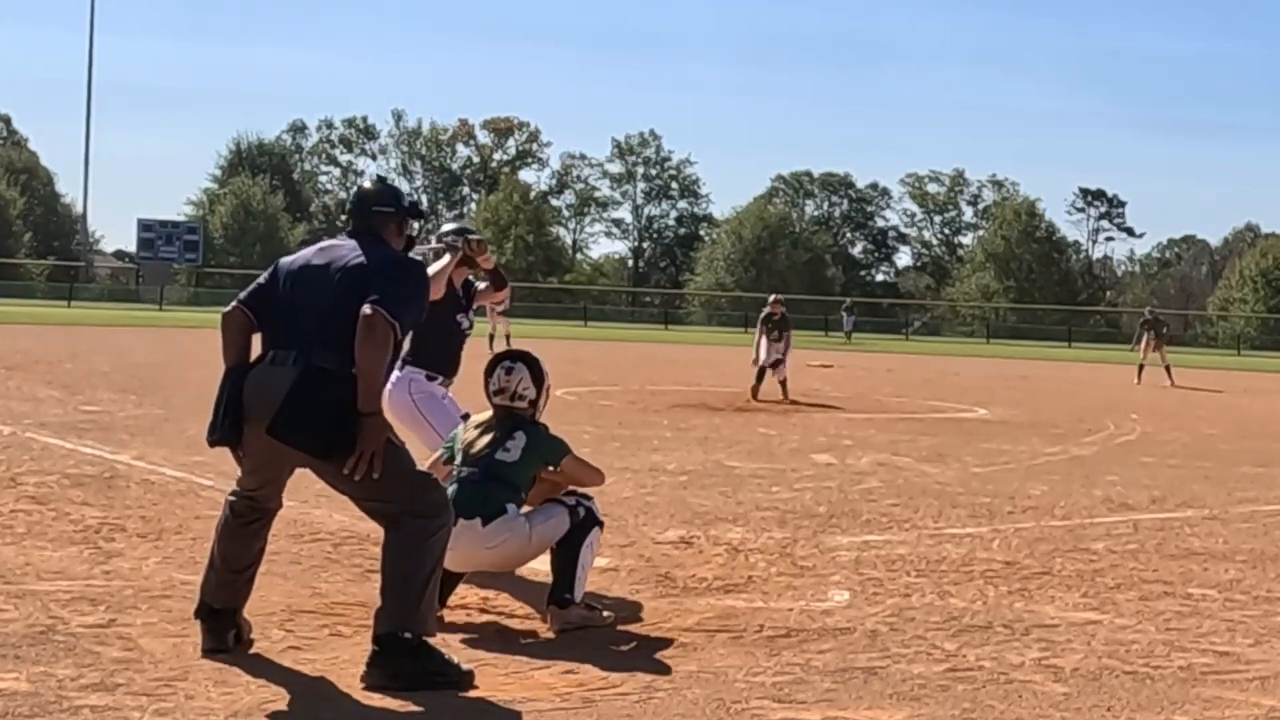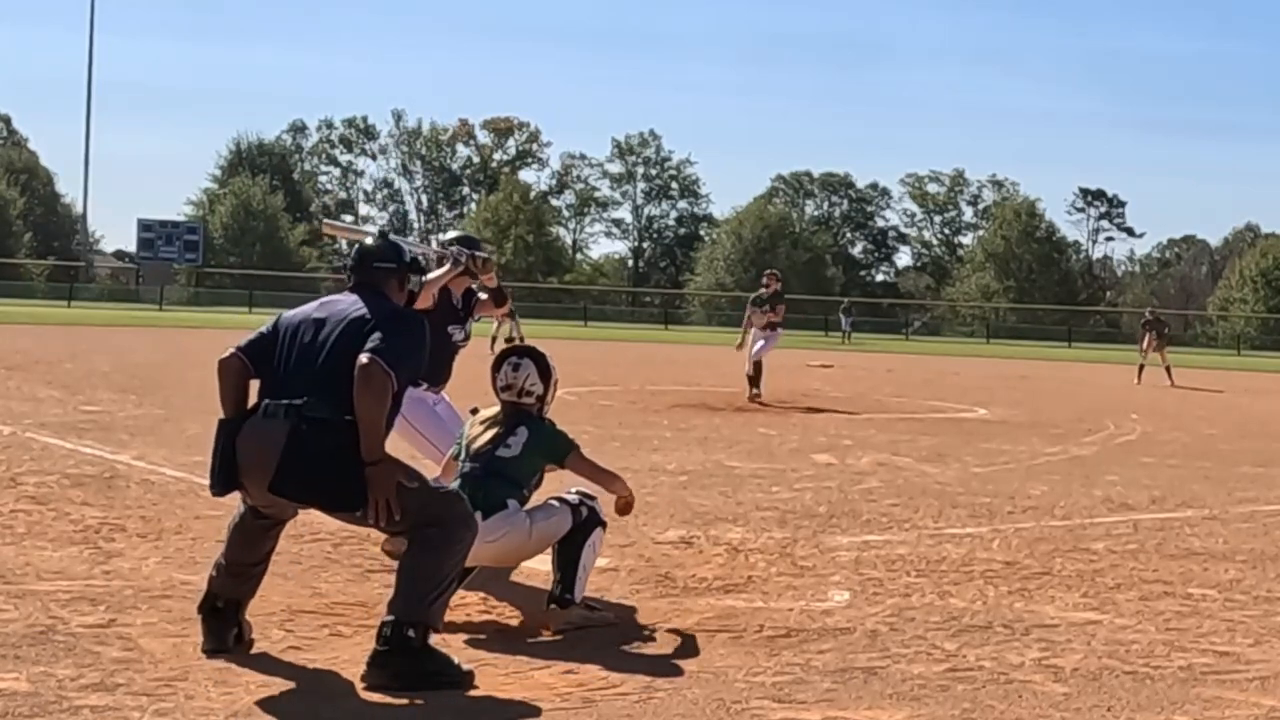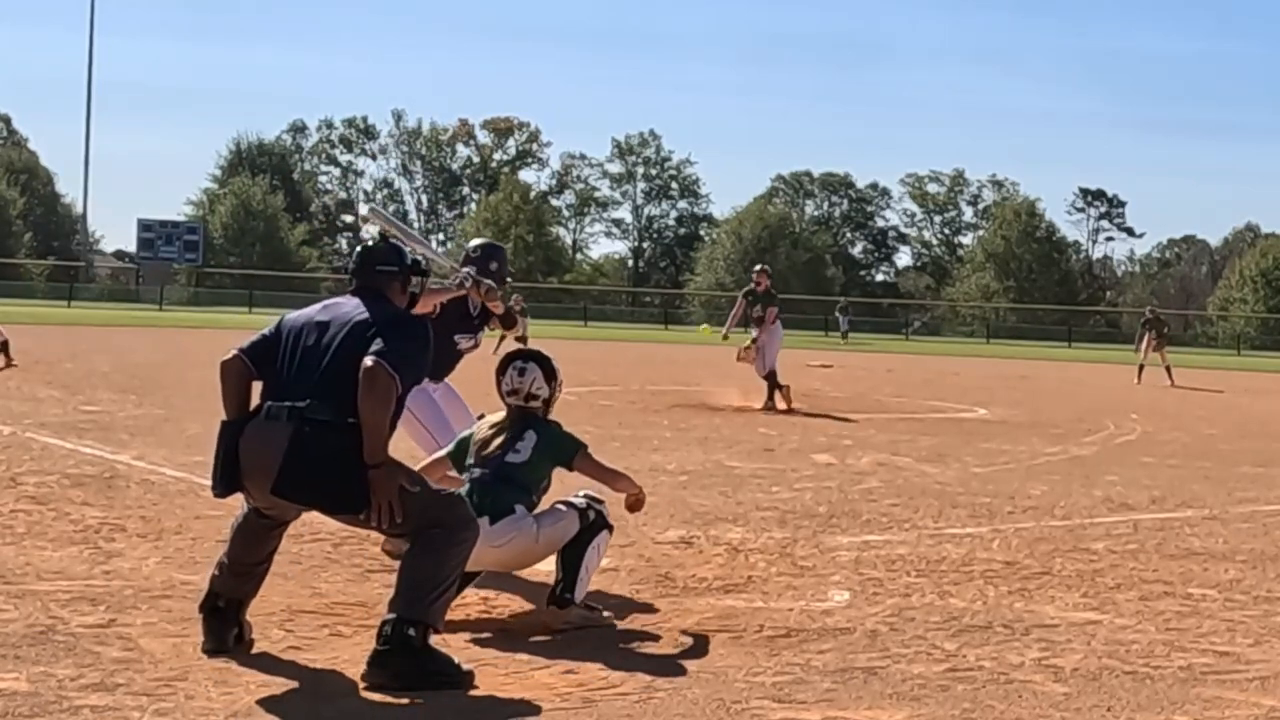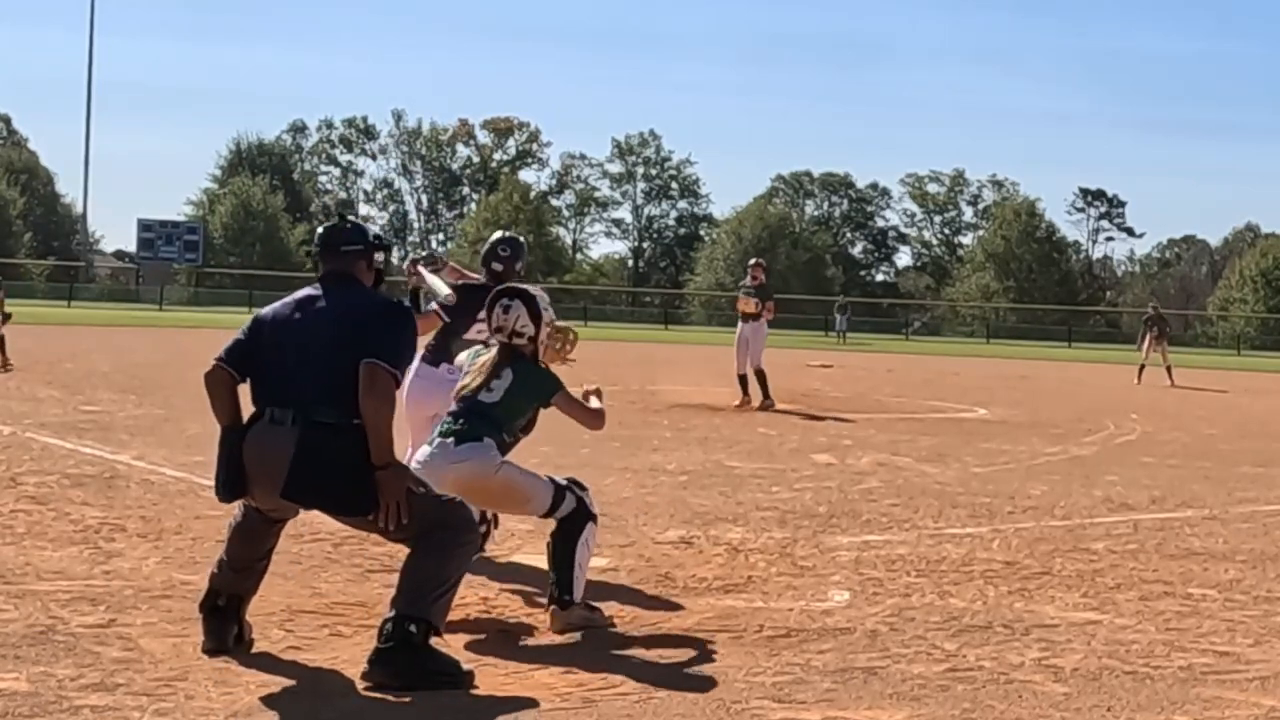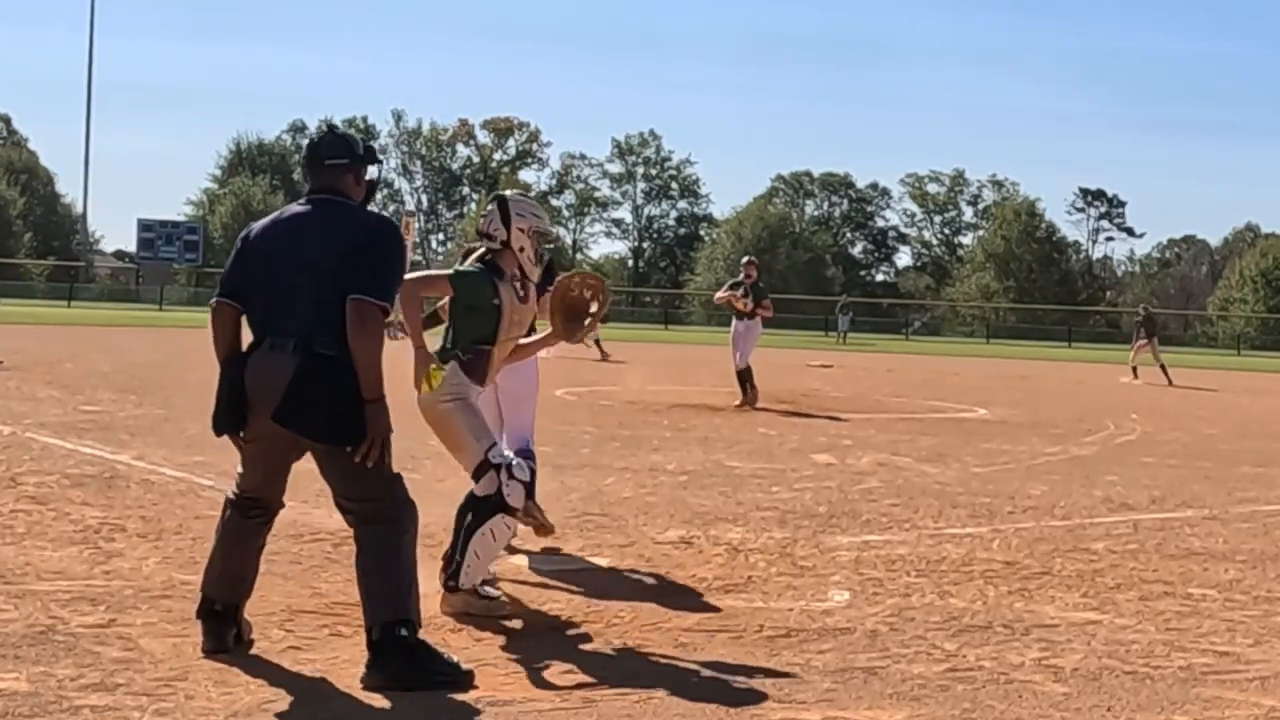
dt=0.5s
person 1, frame 1
left shoulder: (295, 260)
right shoulder: (401, 267)
left elbow: (235, 317)
right elbow: (373, 324)
left wrist: (241, 395)
right wrist: (369, 414)
left hip: (261, 403)
right hip: (323, 408)
left knee: (251, 502)
right knee: (423, 510)
left ankle: (219, 618)
right ankle: (398, 648)
person 1, frame 2
left shoulder: (298, 314)
right shoulder: (402, 320)
left elbow: (231, 362)
right elbow: (370, 373)
left wrist: (241, 439)
right wrist: (374, 463)
left hip: (255, 456)
right hip: (321, 456)
left knee: (266, 503)
right knee: (450, 518)
left ankle: (220, 616)
right ankle: (401, 647)
person 1, frame 3
left shoulder: (300, 317)
right shoulder: (405, 324)
left elbow: (233, 364)
right elbow: (375, 375)
left wrist: (243, 441)
right wrist: (377, 465)
left hip: (257, 458)
right hip: (324, 458)
left knee: (267, 507)
right knee: (452, 521)
left ankle: (221, 616)
right ankle: (401, 647)
person 1, frame 4
left shoulder: (274, 312)
right shoulder: (388, 312)
left elbow: (218, 373)
right elbow: (375, 380)
left wrist: (241, 445)
right wrist: (384, 466)
left hip: (260, 459)
right hip: (332, 459)
left knee: (265, 505)
right knee: (453, 525)
left ankle: (222, 615)
right ankle: (402, 645)
person 1, frame 5
left shoulder: (261, 231)
right shoulder: (373, 230)
left elbow: (223, 312)
right elbow: (362, 316)
left wrist: (238, 385)
right wrist: (374, 401)
left hip: (262, 384)
right hip: (328, 387)
left knee: (252, 500)
right knee: (382, 512)
left ankle: (219, 618)
right ankle: (393, 647)
person 2, frame 1
left shoulder: (468, 427)
right shoulder: (537, 437)
left elbow: (429, 478)
right elbow: (596, 478)
right wrist: (546, 475)
left hip: (449, 546)
right hip: (496, 542)
right knee: (582, 510)
right ankle: (566, 606)
person 2, frame 2
left shoulder: (477, 422)
right shoulder: (543, 432)
left elbow: (447, 475)
right elbow: (609, 481)
right wrist: (625, 493)
right hip: (496, 537)
right knee: (584, 507)
right ankle: (566, 605)
person 2, frame 3
left shoulder: (480, 431)
right shoulder: (549, 435)
left elbow: (425, 474)
right elbow: (613, 479)
right wrist: (635, 490)
right hip: (507, 542)
right knee: (592, 512)
right ankle: (567, 605)
person 2, frame 4
left shoulder: (477, 359)
right shoulder: (535, 376)
right elbow: (594, 420)
right wrist: (594, 399)
left hip: (427, 468)
right hip: (473, 467)
right knee: (574, 502)
right ankle: (568, 605)
person 2, frame 5
left shoulder: (519, 289)
right shoulder: (481, 279)
left elbow: (509, 353)
right elbow: (408, 285)
left wrist: (554, 335)
right wrist: (421, 352)
left hip: (464, 391)
right hip: (447, 389)
left knee: (493, 483)
right knee: (505, 485)
left ankle: (460, 570)
right ankle: (460, 588)
person 3, frame 1
left shoulder: (467, 289)
right shoulder: (441, 283)
left elbow: (500, 290)
right elbow: (430, 288)
left wrist: (485, 256)
right wrist: (454, 253)
left hip: (436, 390)
right hip: (413, 388)
person 3, frame 2
left shoulder: (468, 299)
right shoulder: (435, 293)
left elbow: (500, 306)
right elbow: (413, 296)
left wrist: (488, 275)
right wrist: (453, 266)
left hip: (432, 395)
right hip: (406, 396)
person 3, frame 3
left shoulder: (481, 304)
right shoulder: (451, 298)
left elbow: (511, 325)
left wrist: (495, 303)
right wrist: (456, 288)
left hip: (433, 384)
right hip: (410, 386)
person 3, frame 4
left shoulder: (467, 292)
left elbow: (419, 326)
left wrist: (416, 285)
right wrist: (449, 269)
left hip: (428, 378)
left knee: (422, 450)
person 3, frame 5
left shoulder: (477, 255)
right shoulder: (541, 260)
left elbow: (454, 305)
right elbow: (544, 311)
left wrist: (417, 324)
right knee: (520, 434)
right ankle: (527, 502)
